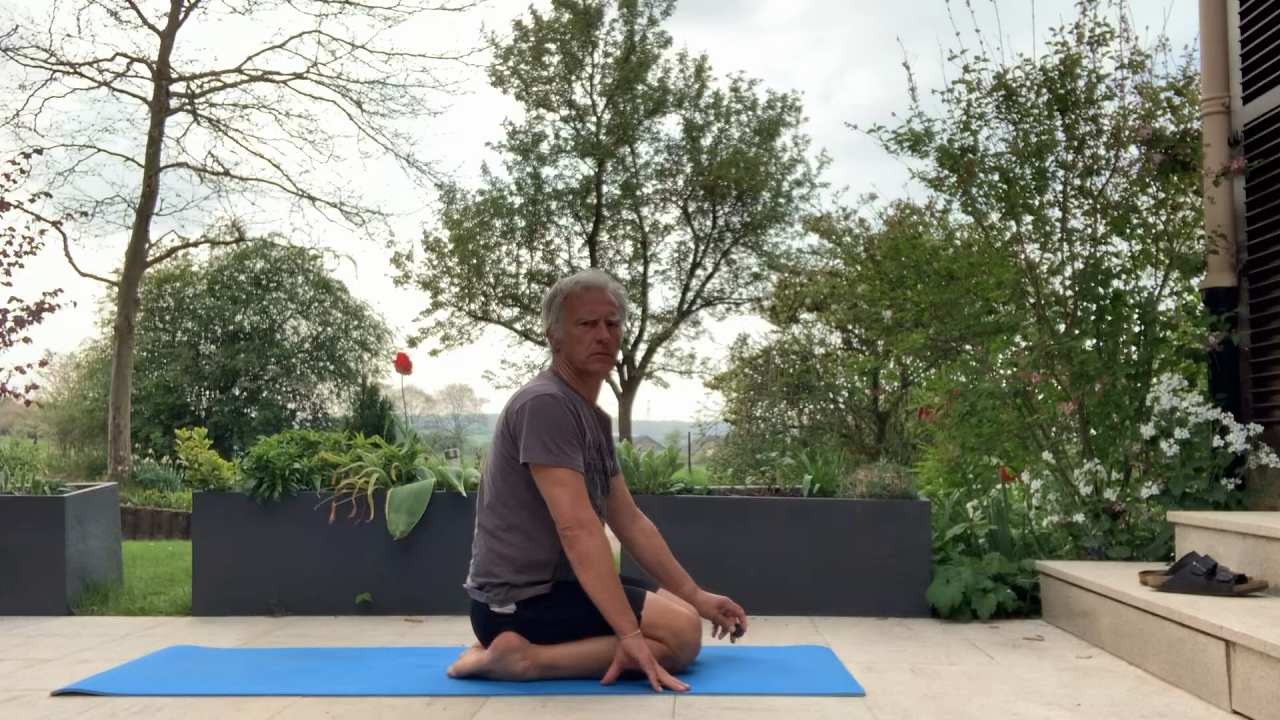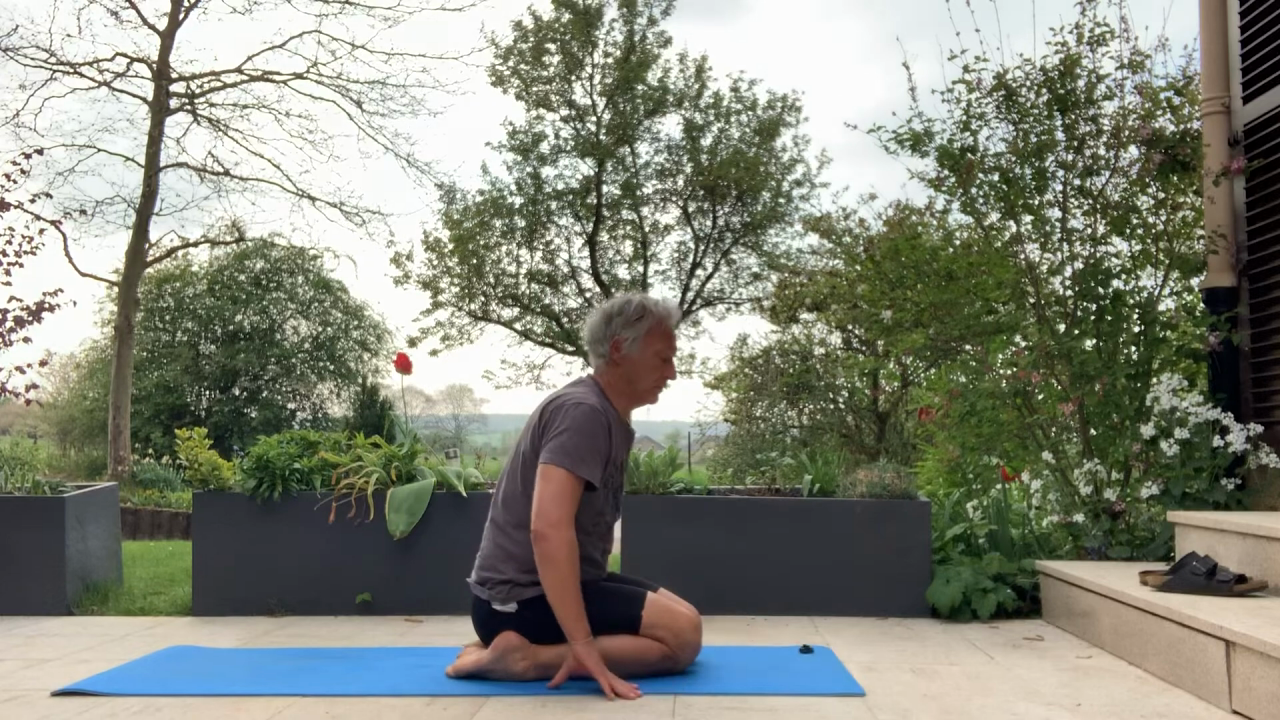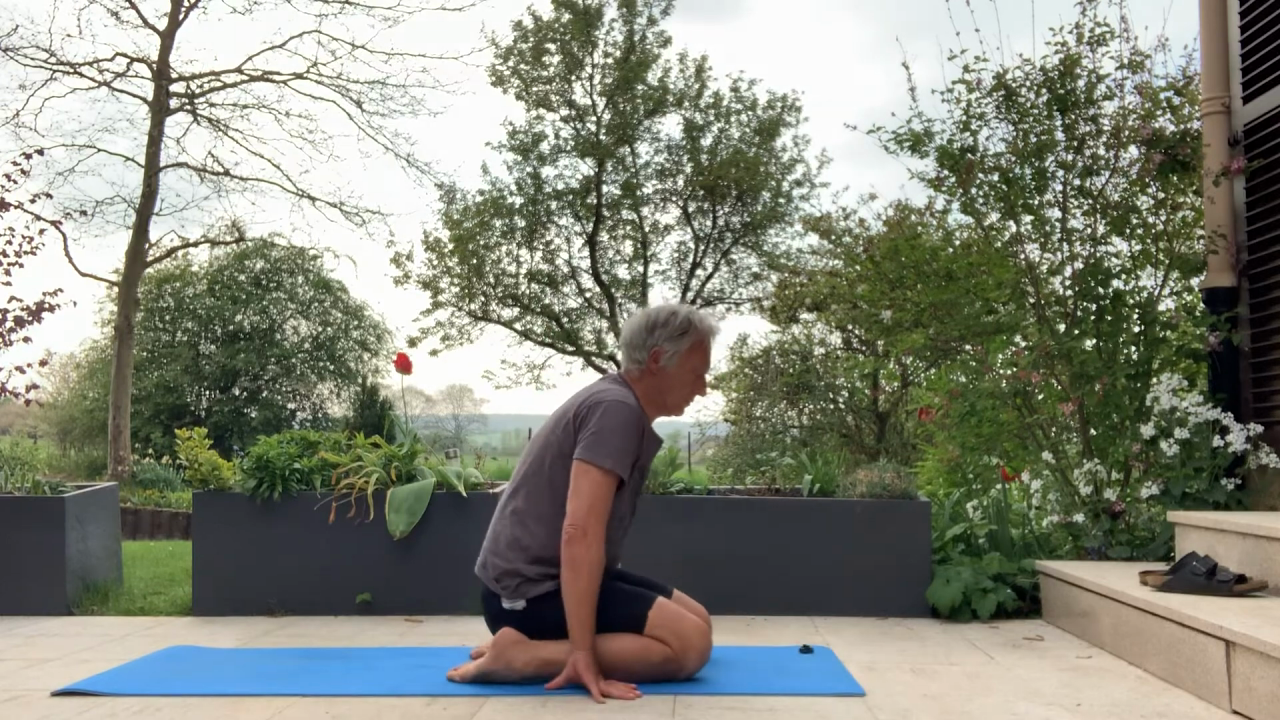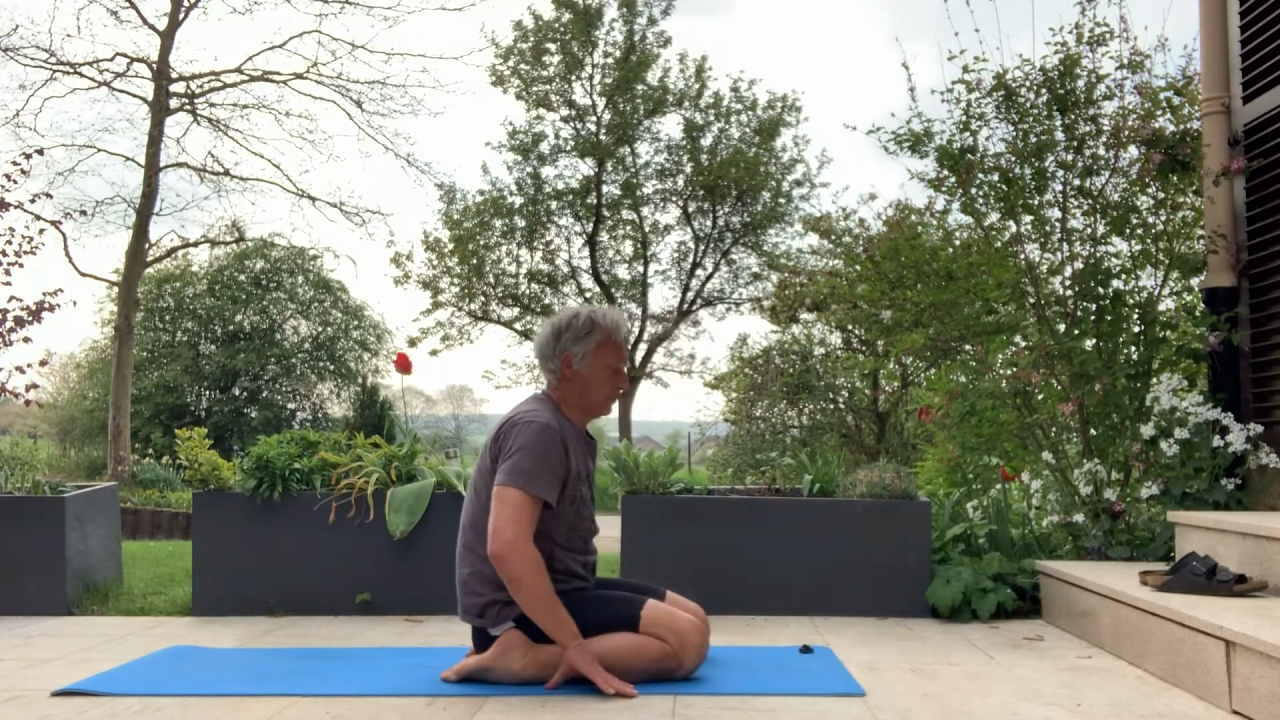
dt=1s
person 1, frame 1
left shoulder: (593, 418)
right shoulder: (545, 404)
left elbow: (630, 520)
right elbow: (578, 531)
left wrist: (694, 595)
right wrist: (630, 633)
left hip: (551, 584)
right hip: (520, 600)
left knee: (684, 613)
right knee: (681, 633)
left ankle: (529, 643)
right ankle: (523, 659)
person 1, frame 2
left shoulder: (607, 416)
right shoulder: (583, 411)
right elbow: (549, 530)
right wrist: (582, 644)
left hip: (550, 589)
right hip: (520, 599)
left knee: (683, 617)
right knee: (681, 635)
left ankle: (523, 643)
right ankle: (522, 658)
person 1, frame 3
left shoulder: (618, 405)
right shoulder: (617, 410)
right elbow: (579, 532)
right wrist: (583, 652)
left hip: (555, 581)
right hip: (530, 592)
left knee: (697, 621)
right knee: (689, 644)
left ankle: (534, 642)
right ankle: (523, 655)
person 1, frame 4
left shoulder: (570, 431)
right shoulder: (539, 431)
right elbow: (506, 547)
right wrist: (573, 644)
right hip: (517, 613)
left knee: (693, 619)
right knee: (685, 641)
left ankle: (530, 647)
right ankle: (521, 657)
